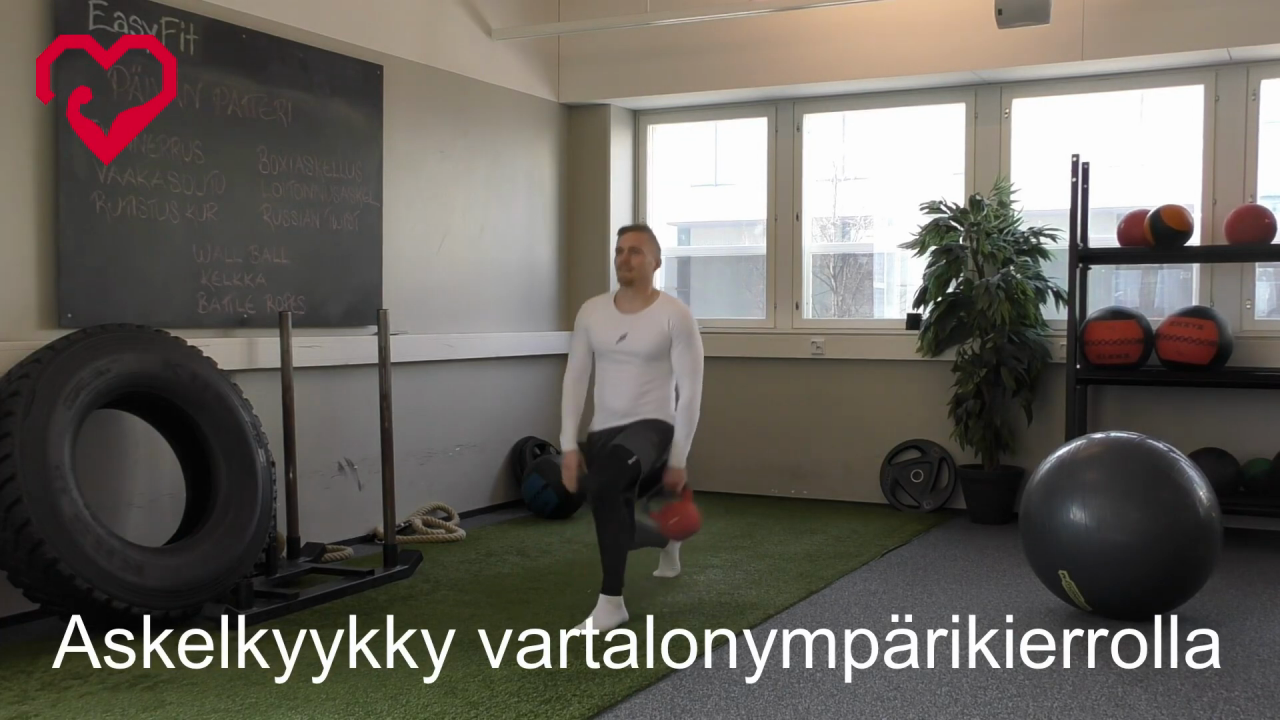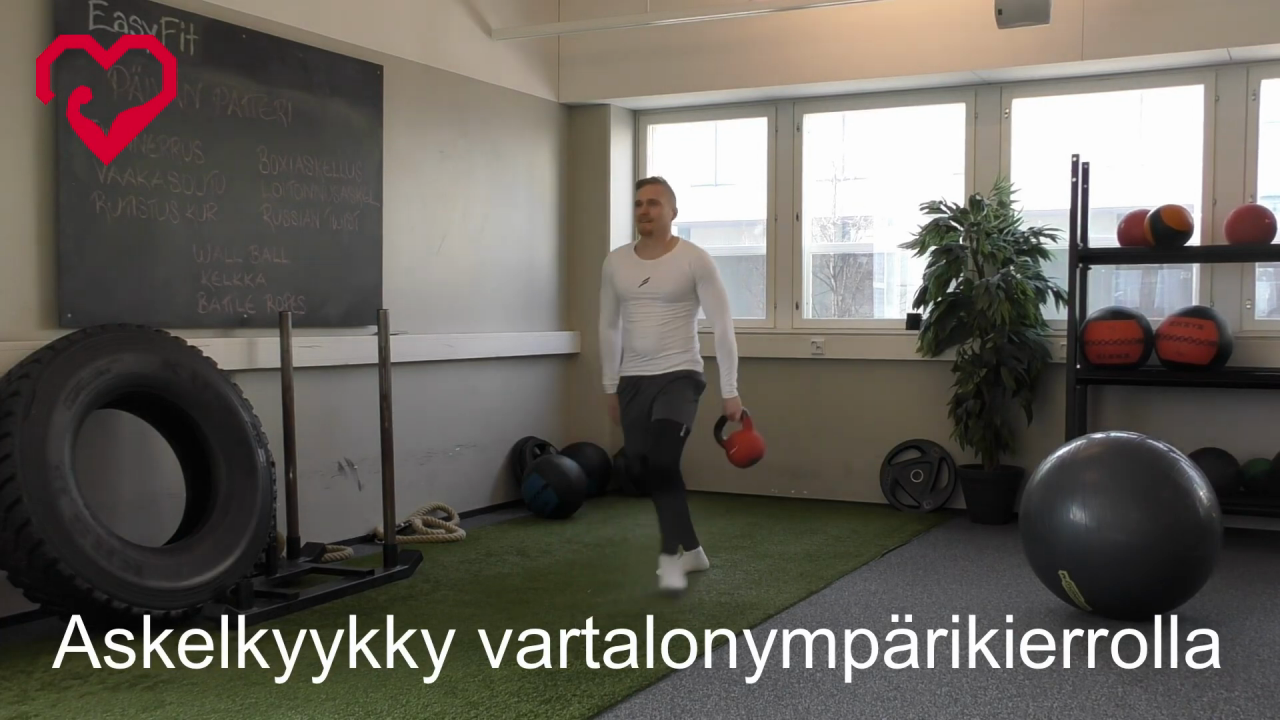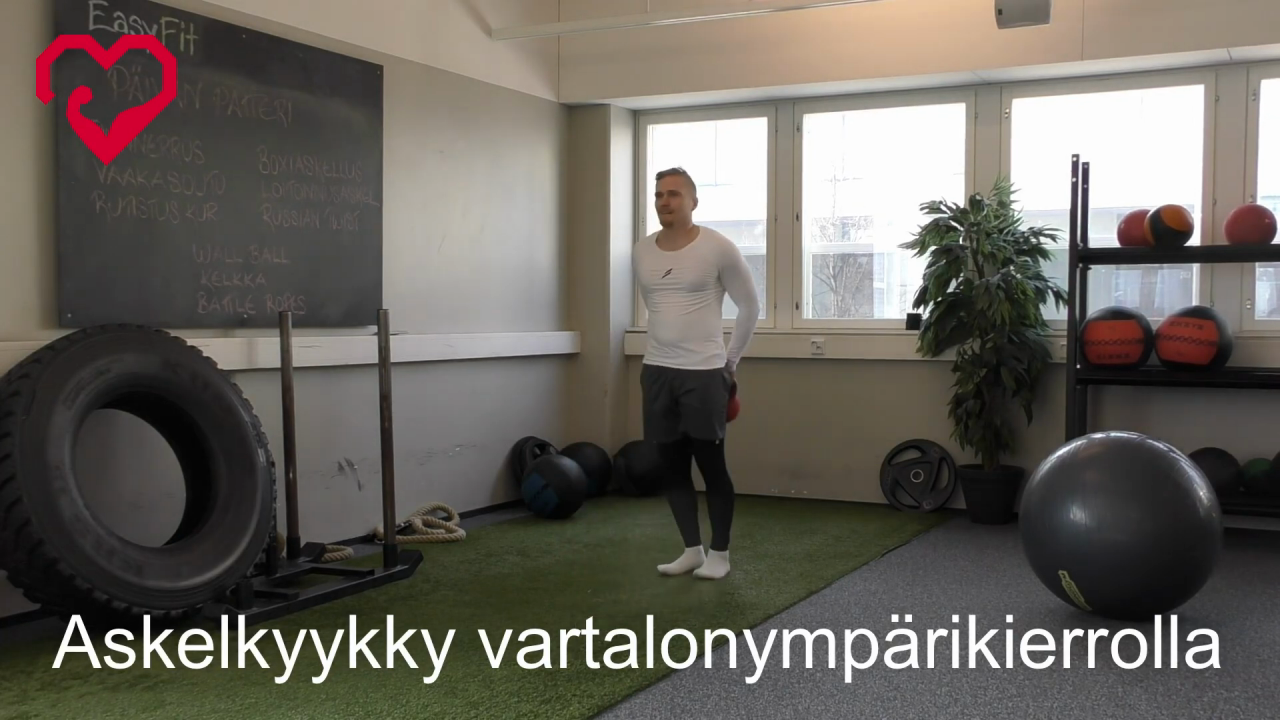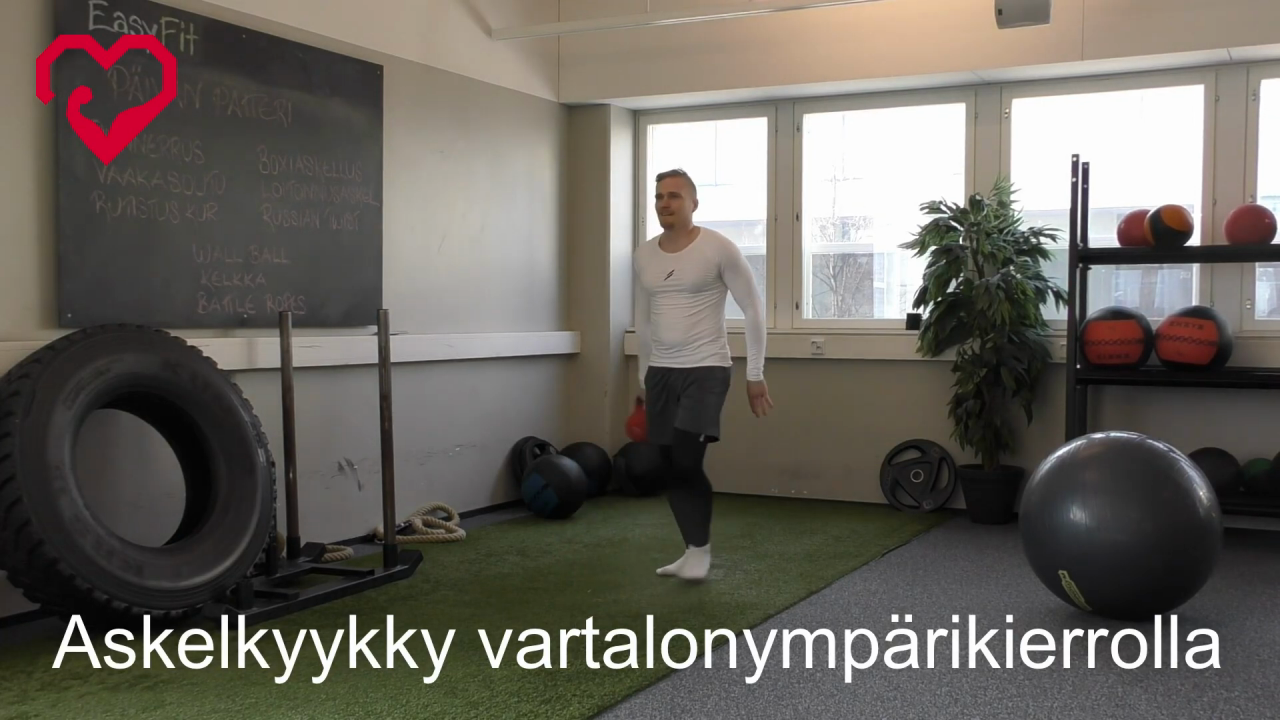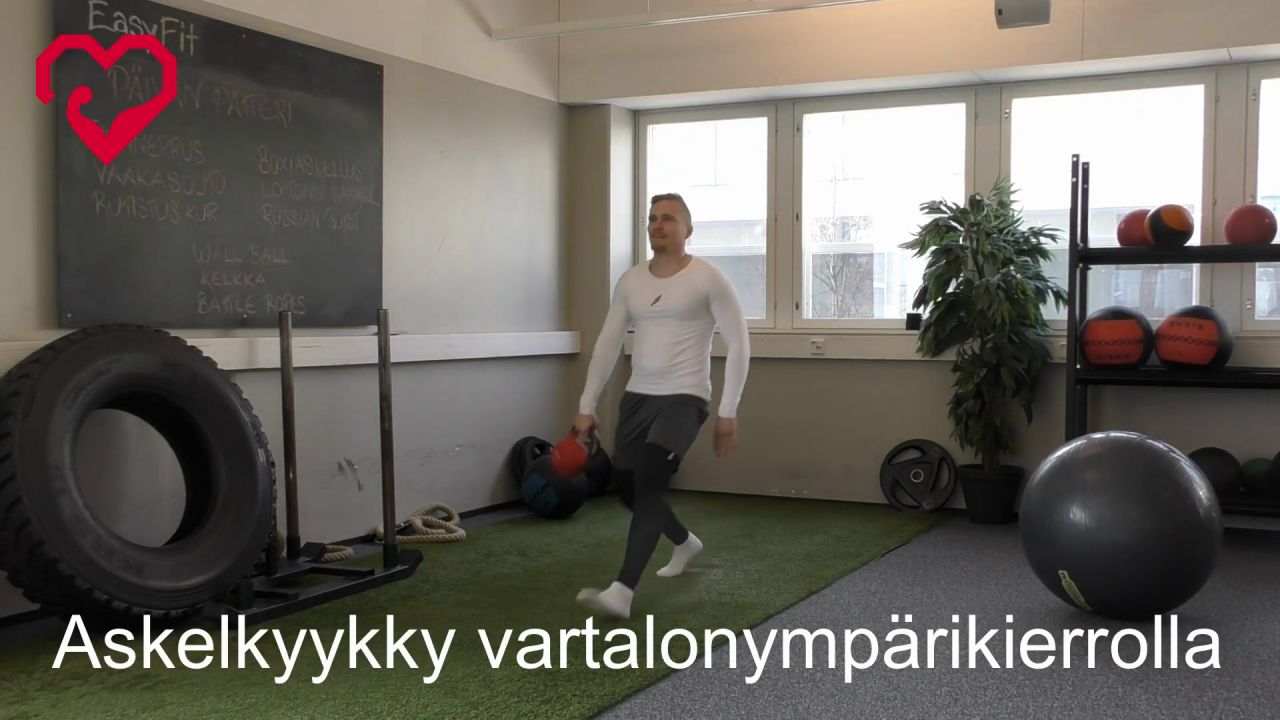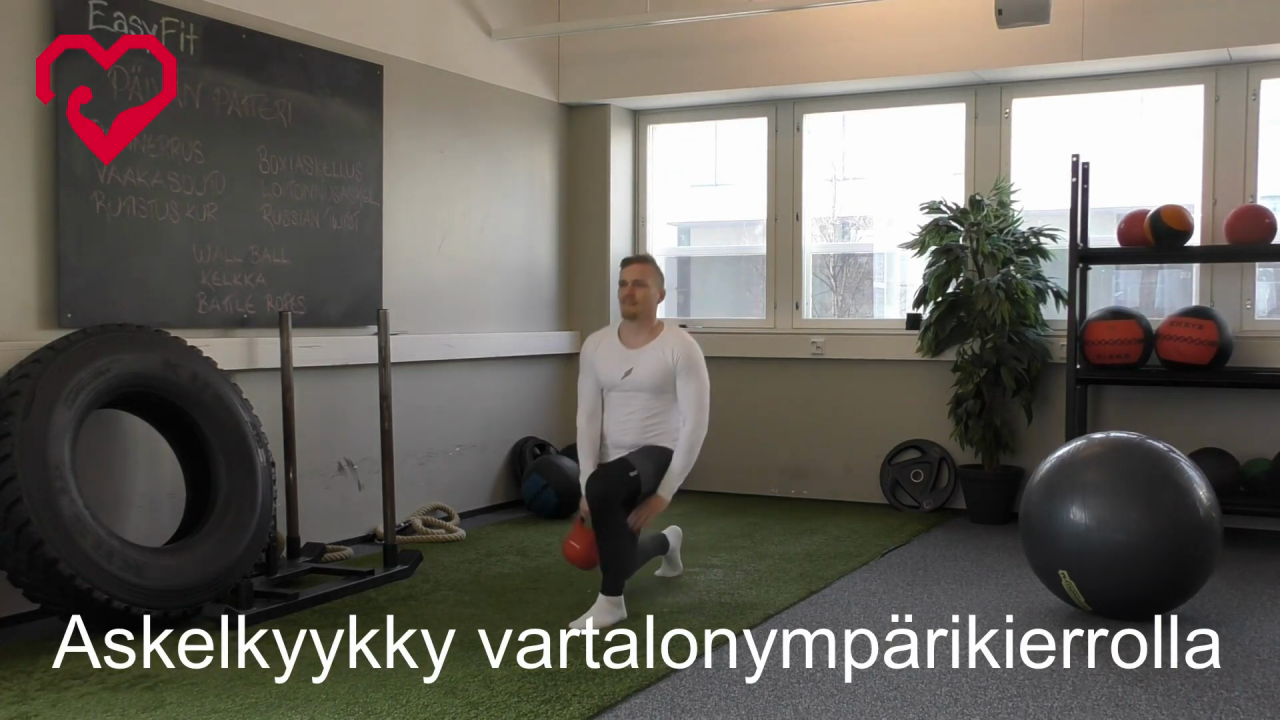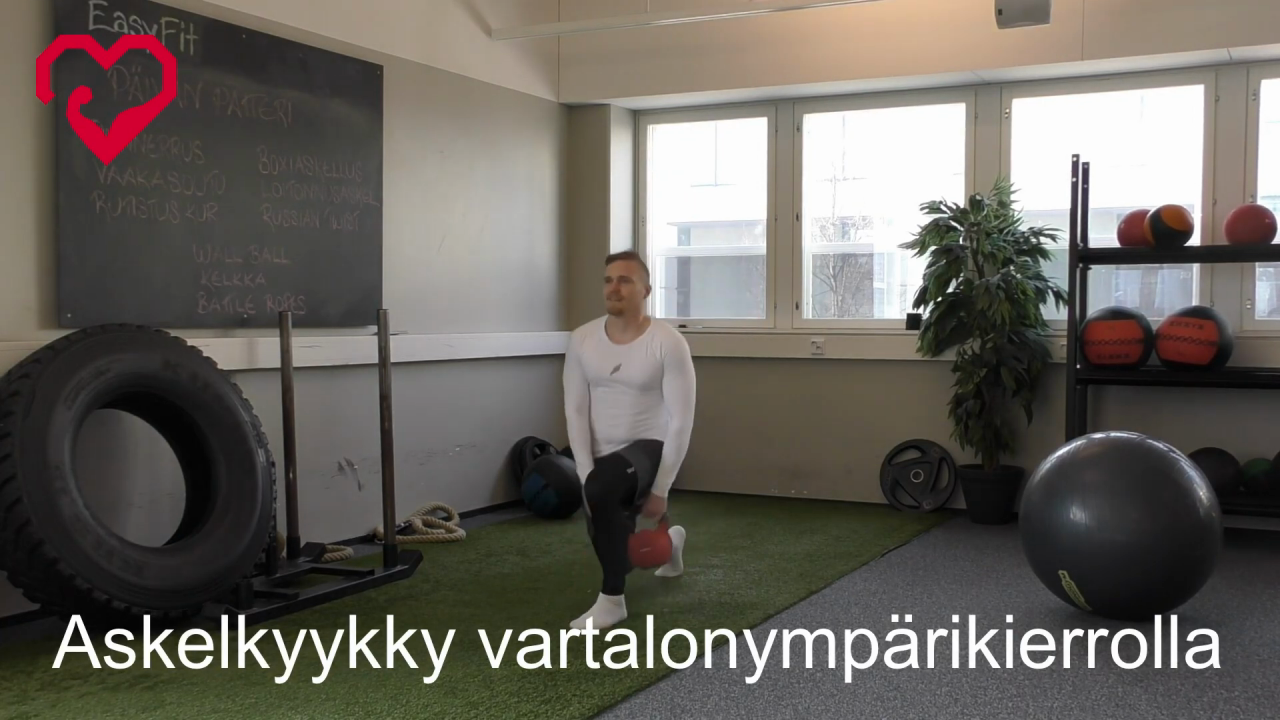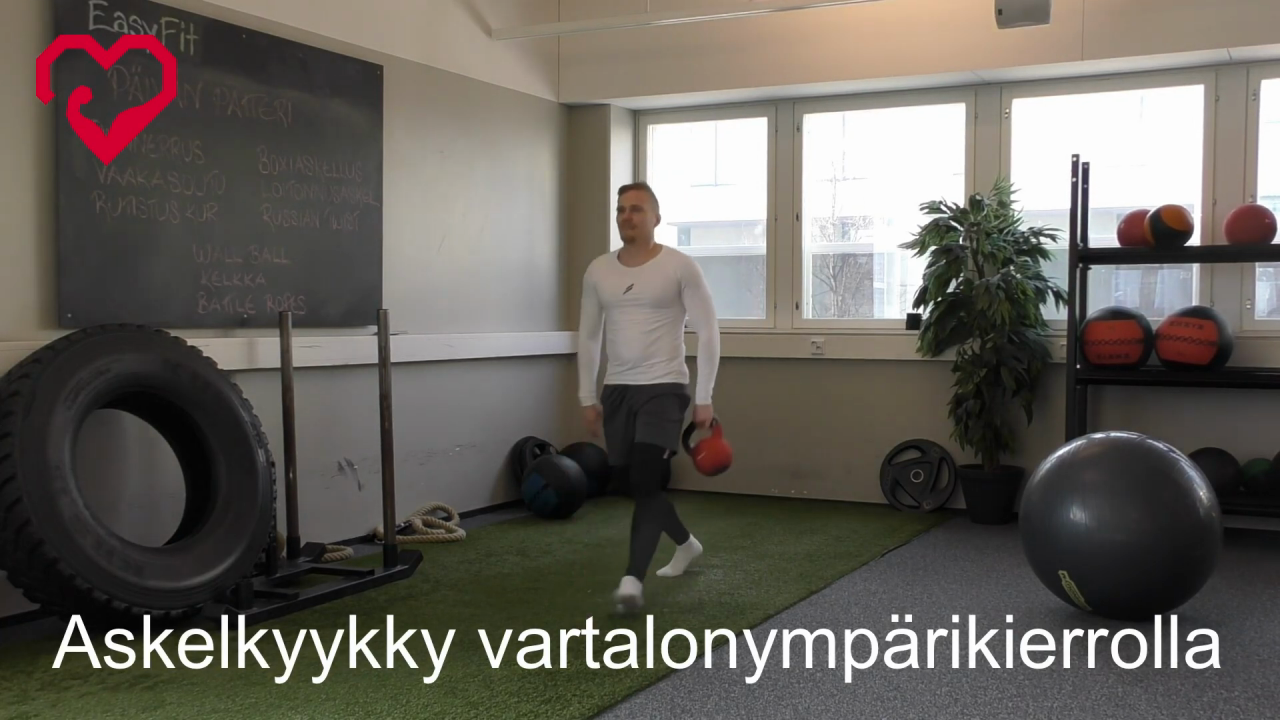
dt=0.4s
person 1, frame 1
left shoulder: (675, 315)
right shoulder: (591, 312)
left elbow: (690, 391)
right elbow: (574, 380)
left wrist: (678, 459)
right wrist: (569, 446)
left hip: (651, 427)
right hip: (603, 431)
left knee: (603, 485)
right knee: (617, 535)
left ankle: (611, 602)
right ankle: (665, 538)
person 1, frame 2
left shoulder: (694, 260)
right shoulder: (616, 262)
left elbow: (722, 327)
right elbow: (609, 326)
left wrist: (730, 391)
right wrist: (611, 385)
left hip: (679, 376)
right hip: (634, 380)
left knee: (663, 466)
right knee: (652, 475)
left ankle: (670, 559)
right ankle: (691, 551)
person 1, frame 3
left shoulder: (718, 248)
right shoulder: (641, 252)
left elbow: (749, 307)
left wrist: (730, 359)
left hip: (704, 372)
right hip: (657, 371)
left knee: (711, 466)
right knee: (672, 466)
left ankle: (719, 553)
right ankle: (692, 549)
person 1, frame 4
left shoulder: (719, 248)
right shoulder: (643, 255)
left elbow: (753, 310)
left wrist: (755, 375)
right wrist: (644, 376)
left hip: (706, 370)
right hip: (661, 373)
left knee: (687, 463)
right knee: (672, 468)
left ankle: (700, 548)
right ankle: (692, 549)
person 1, frame 5
left shoulder: (708, 277)
right shoulder: (630, 280)
left elbow: (739, 345)
right elbow: (608, 343)
left wrist: (727, 413)
right wrist: (587, 406)
left hip: (684, 398)
right hip: (637, 397)
left knee: (648, 485)
right knee: (632, 493)
left ankle: (622, 591)
right ankle: (686, 542)
person 1, frame 6
left shoulder: (680, 347)
right shoulder: (595, 345)
left elbow: (695, 424)
right elbow: (587, 416)
left wrist: (663, 493)
right wrist: (586, 486)
left hip: (657, 454)
right hip: (612, 457)
left knee: (603, 489)
left ankle: (610, 601)
right ankle: (667, 542)
person 1, frame 7
left shoulder: (668, 343)
right shoulder: (581, 340)
left elbow: (681, 421)
right elbow: (575, 413)
left wrist: (660, 489)
right wrist: (587, 479)
left hip: (649, 449)
right hip: (602, 456)
left knee: (602, 487)
left ankle: (611, 601)
right ankle: (670, 540)
person 1, frame 8
left shoulder: (679, 266)
right shoulder: (598, 270)
left elbow: (708, 333)
right elbow: (589, 336)
left wrist: (704, 399)
right wrist: (588, 397)
left hip: (663, 388)
right hip: (617, 389)
left knee: (646, 483)
right knee: (637, 485)
left ankle: (633, 581)
right ankle: (686, 544)
